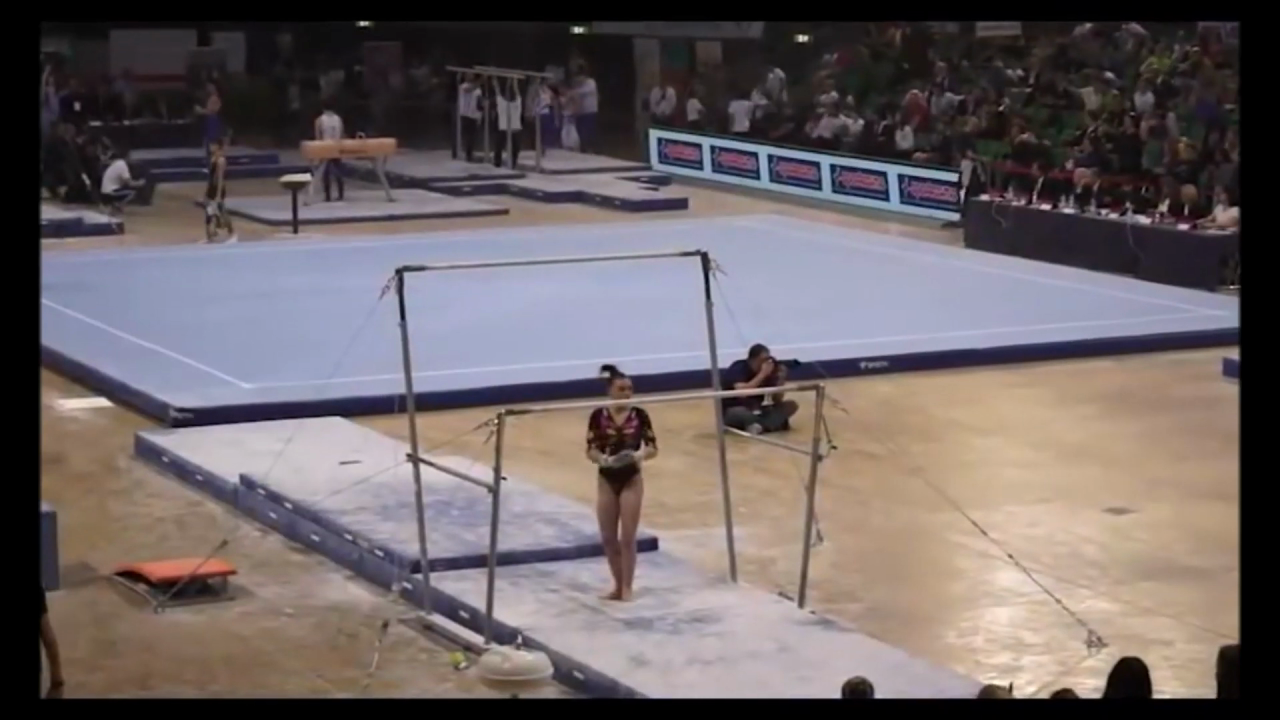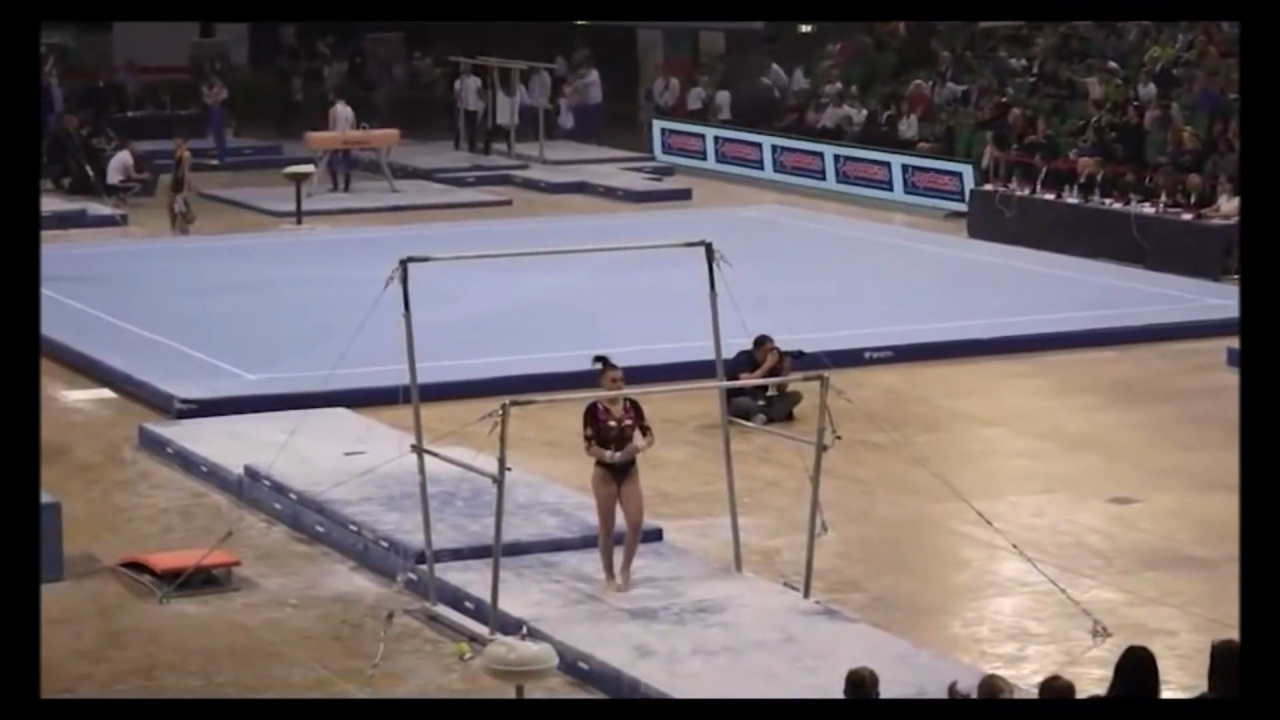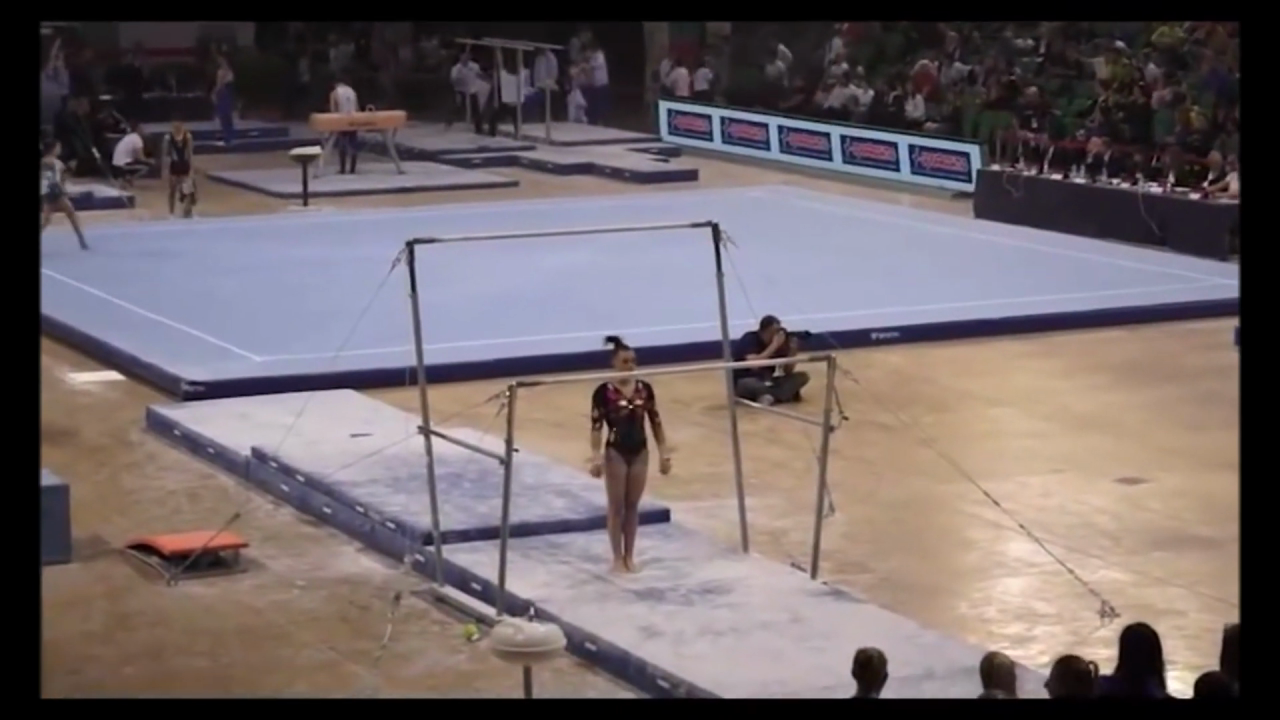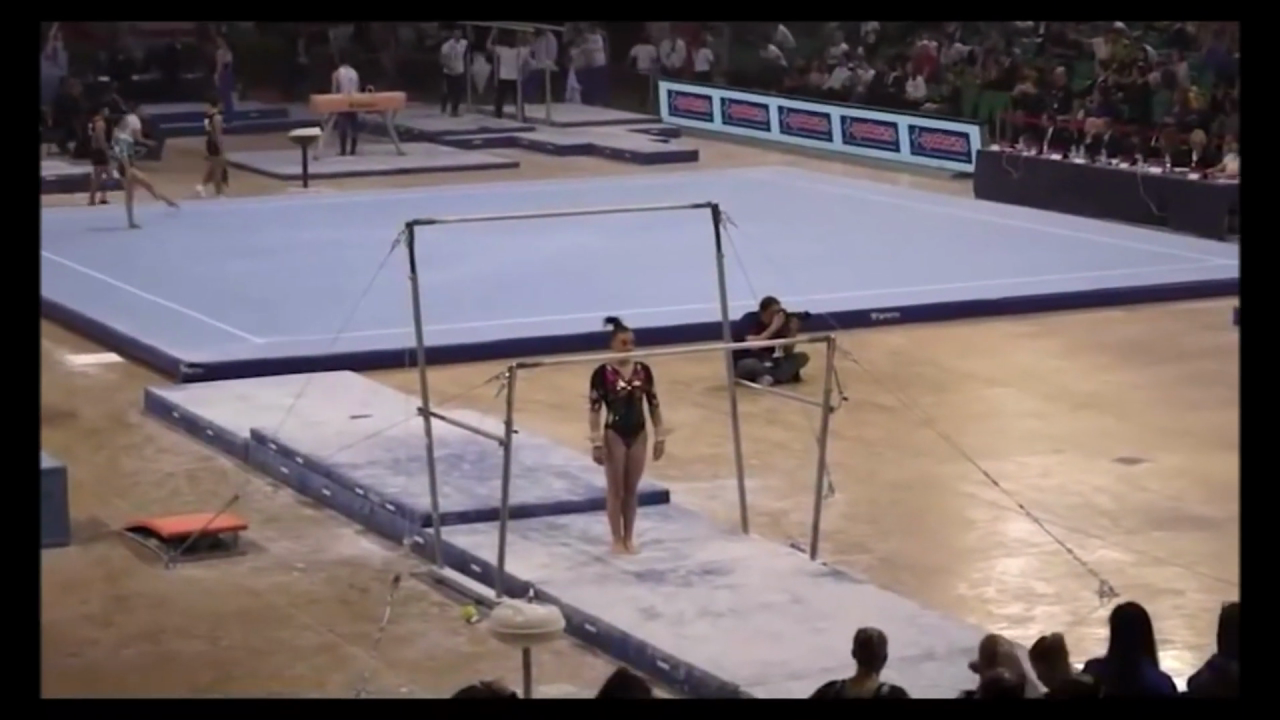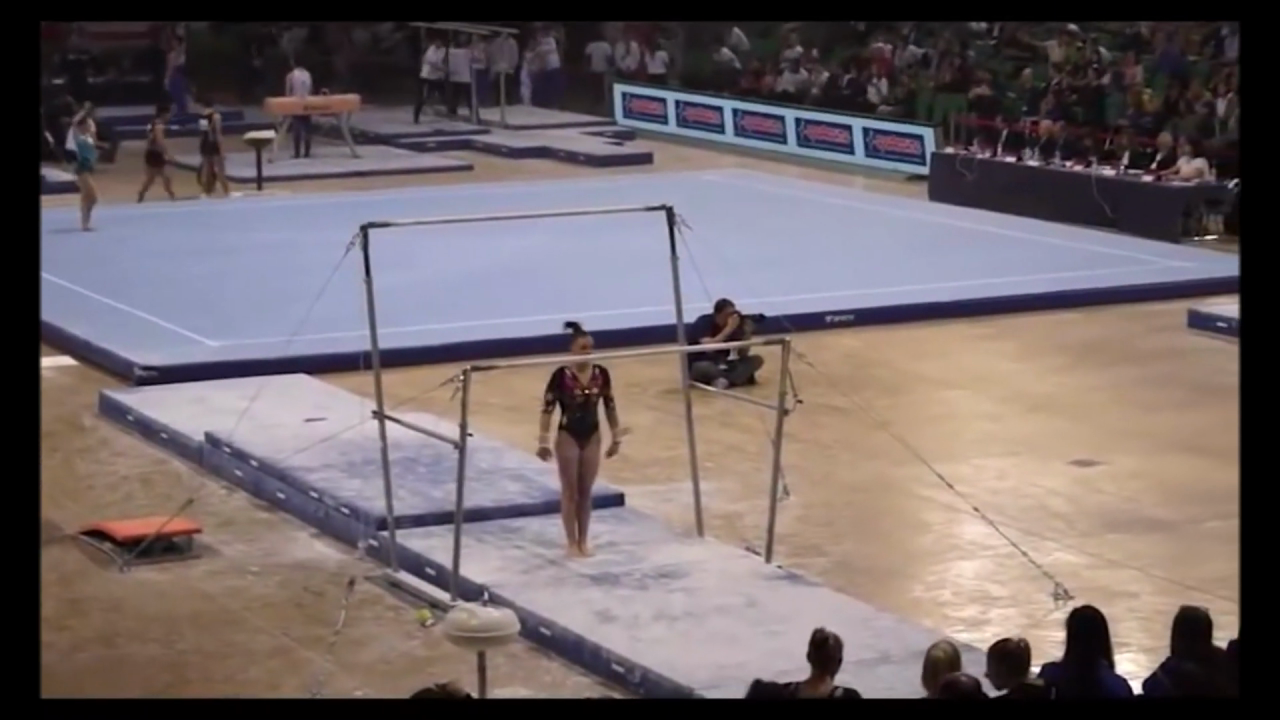
dt=1s
person 1, frame 1
left shoulder: (639, 415)
right shoulder: (598, 416)
left elbow: (653, 448)
right elbow: (591, 451)
left wrist: (637, 455)
right wrist: (604, 460)
left hip: (632, 480)
right hip: (607, 481)
left knee: (628, 538)
right knee: (608, 538)
left ankle: (627, 587)
right ankle: (618, 585)
person 1, frame 2
left shoulder: (633, 406)
right shoulder: (593, 410)
left elbow: (649, 435)
right elbow: (590, 448)
left wrist: (639, 445)
right wrist: (614, 456)
left hip: (630, 471)
right hip: (605, 473)
left knee: (636, 524)
right knee: (607, 528)
left ankle: (625, 570)
right ankle: (610, 577)
person 1, frame 3
left shoulder: (645, 389)
right shoulder: (604, 391)
left elbow: (655, 422)
right elbow: (596, 427)
left wrist: (664, 453)
right wrist: (596, 458)
left hip: (640, 453)
right hip: (615, 453)
left knee: (632, 507)
right knee: (616, 508)
left ankle: (629, 556)
right ankle: (617, 558)
person 1, frame 4
left shoulder: (644, 371)
right shoulder: (602, 373)
left elbow: (654, 405)
right elbow: (595, 409)
left wrist: (660, 436)
right wrist: (597, 442)
left hip: (638, 434)
right hip: (614, 435)
left knee: (631, 490)
right knee: (616, 490)
left ankle: (629, 538)
right ankle: (617, 539)
person 1, frame 5
left shoulder: (601, 374)
right shoulder: (561, 375)
left elbow: (610, 406)
right elbow: (547, 409)
left wrist: (616, 437)
right wrist: (544, 442)
left hip: (592, 436)
right hip: (568, 437)
left knee: (586, 492)
right knee: (570, 492)
left ankle: (584, 541)
right ankle: (572, 543)
